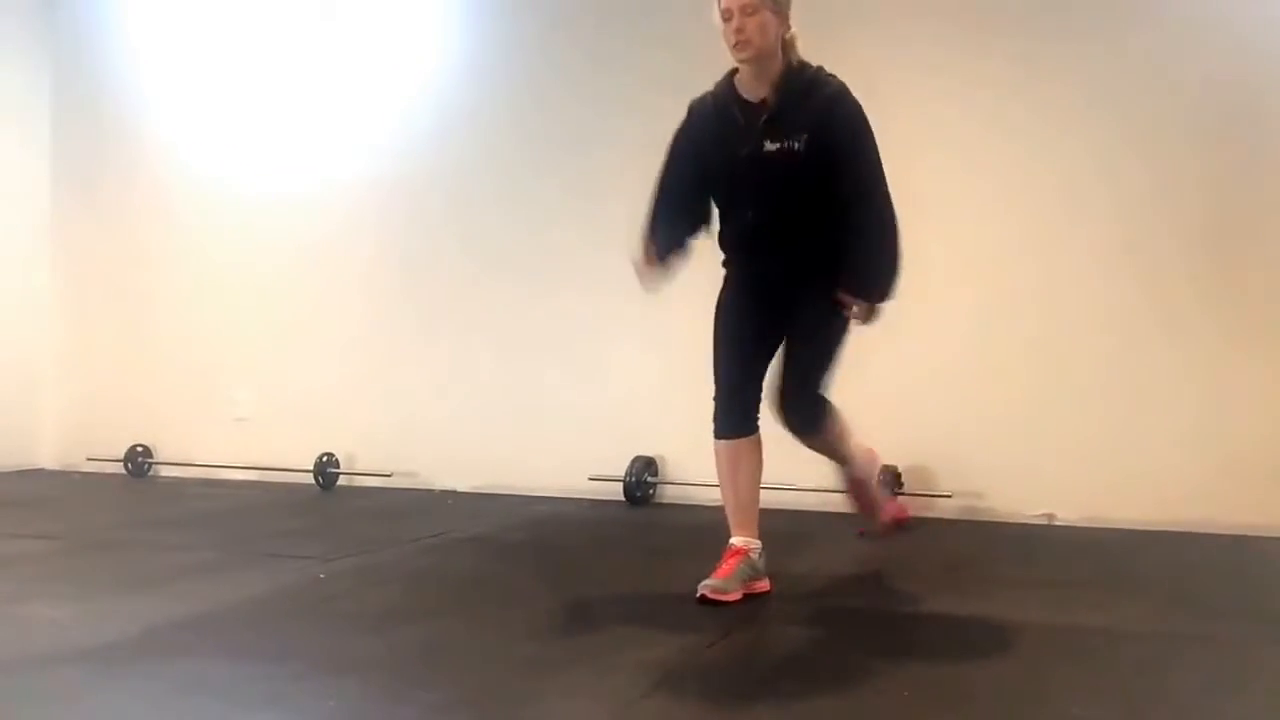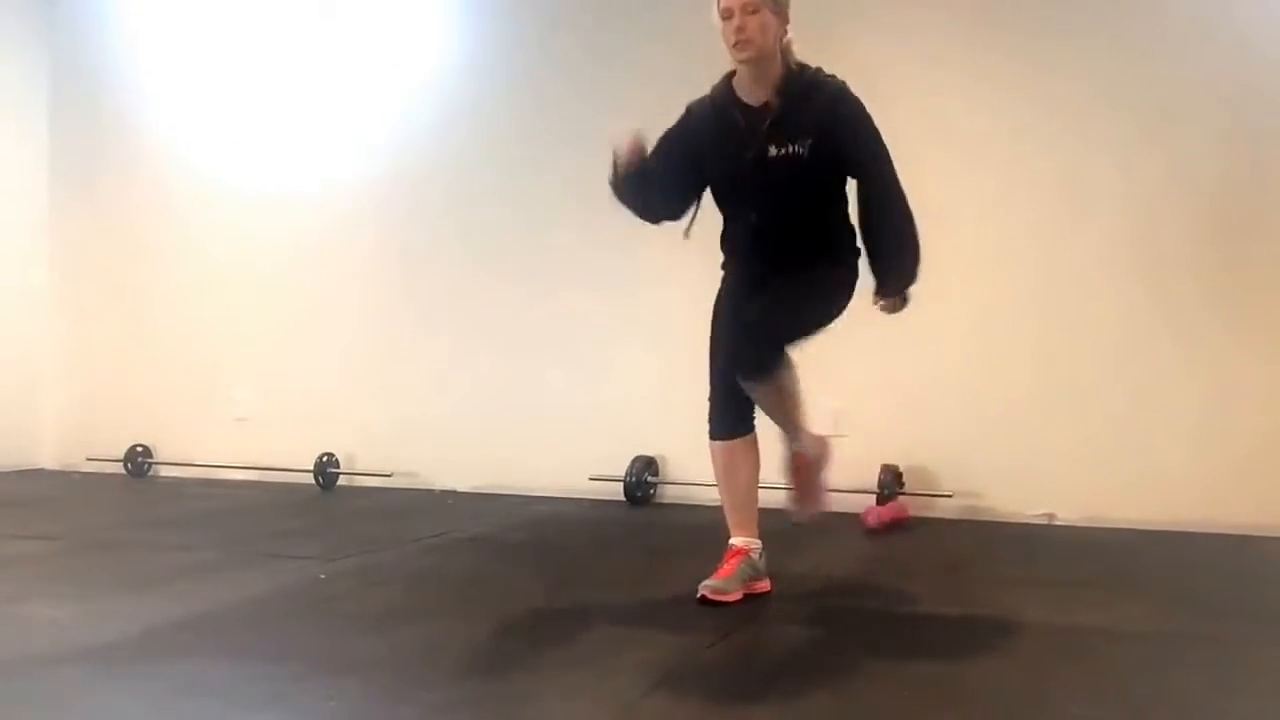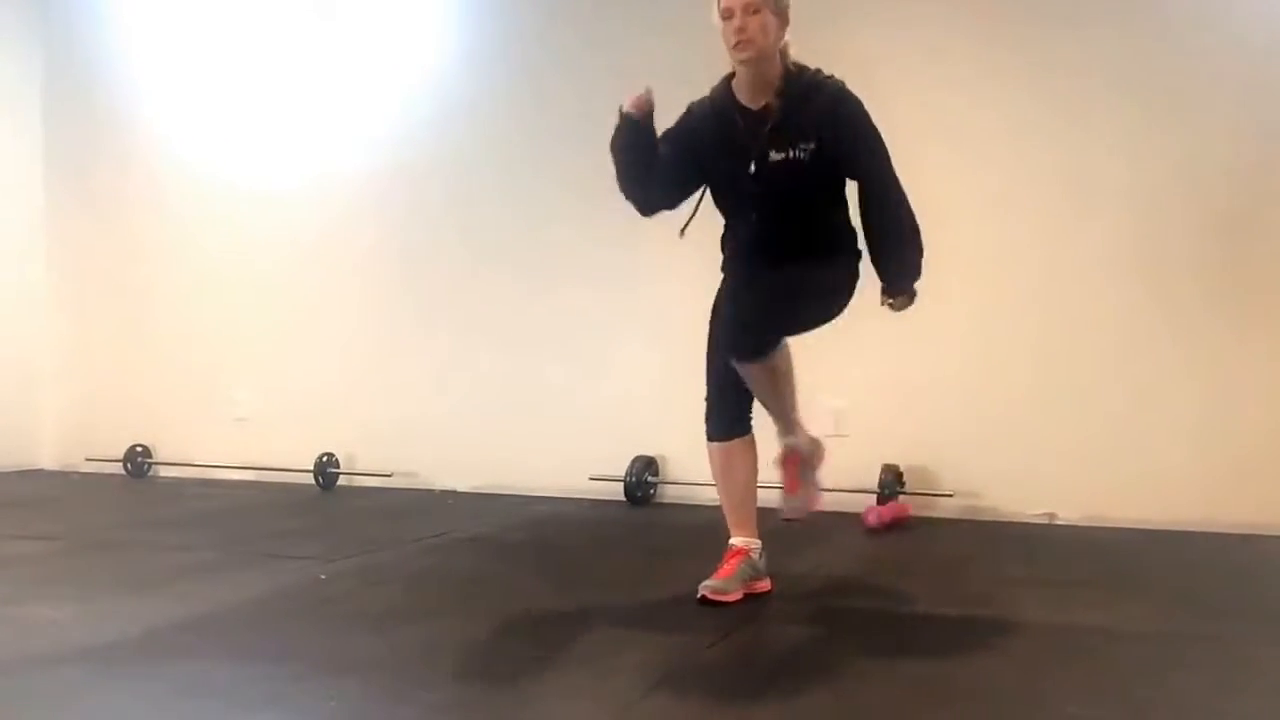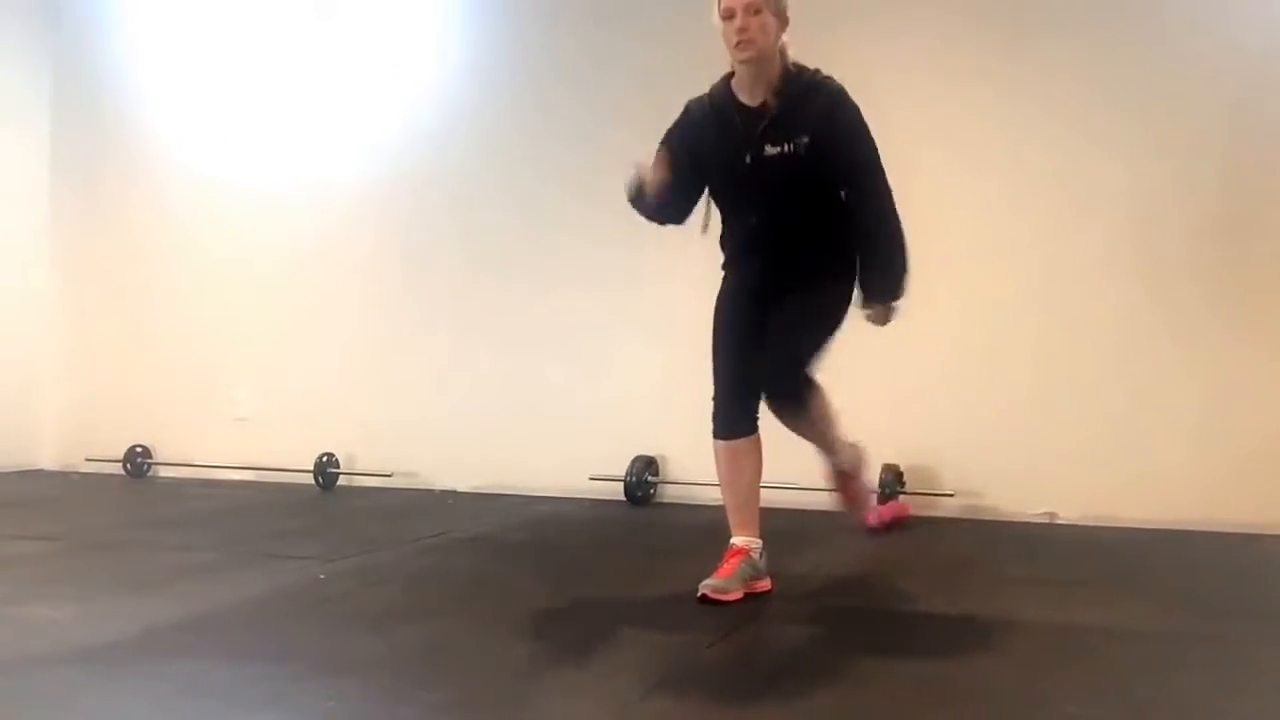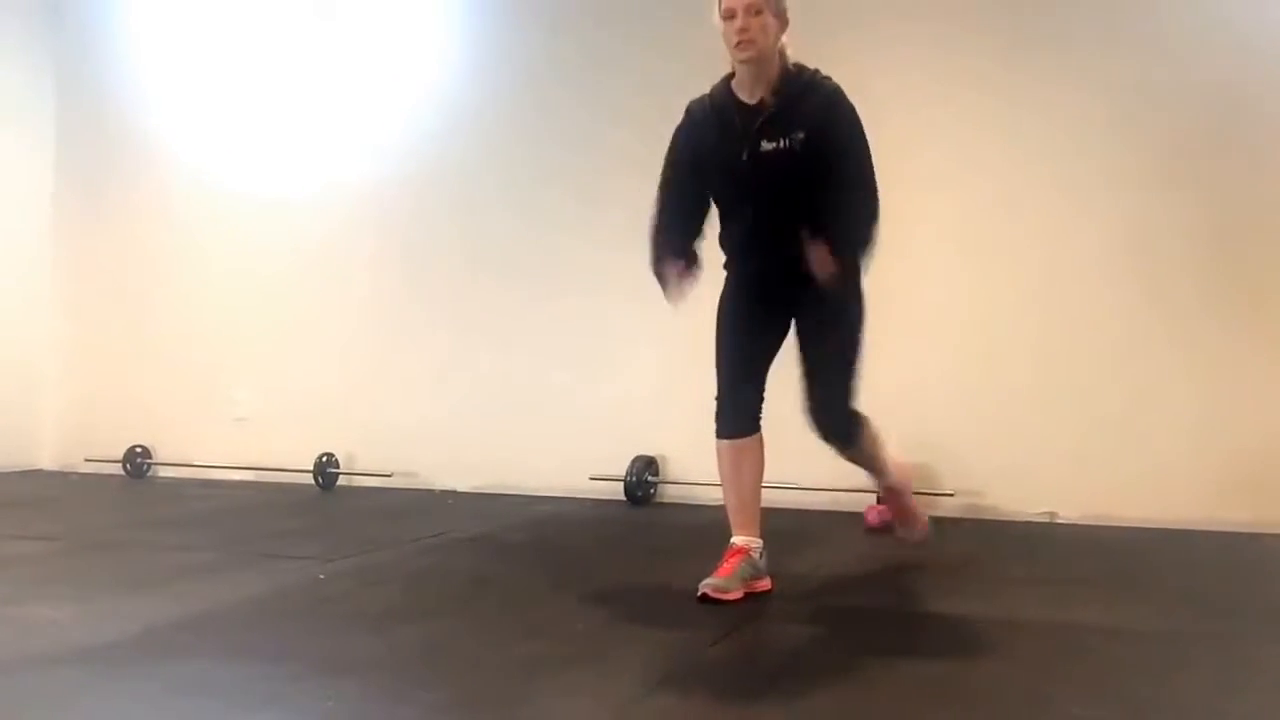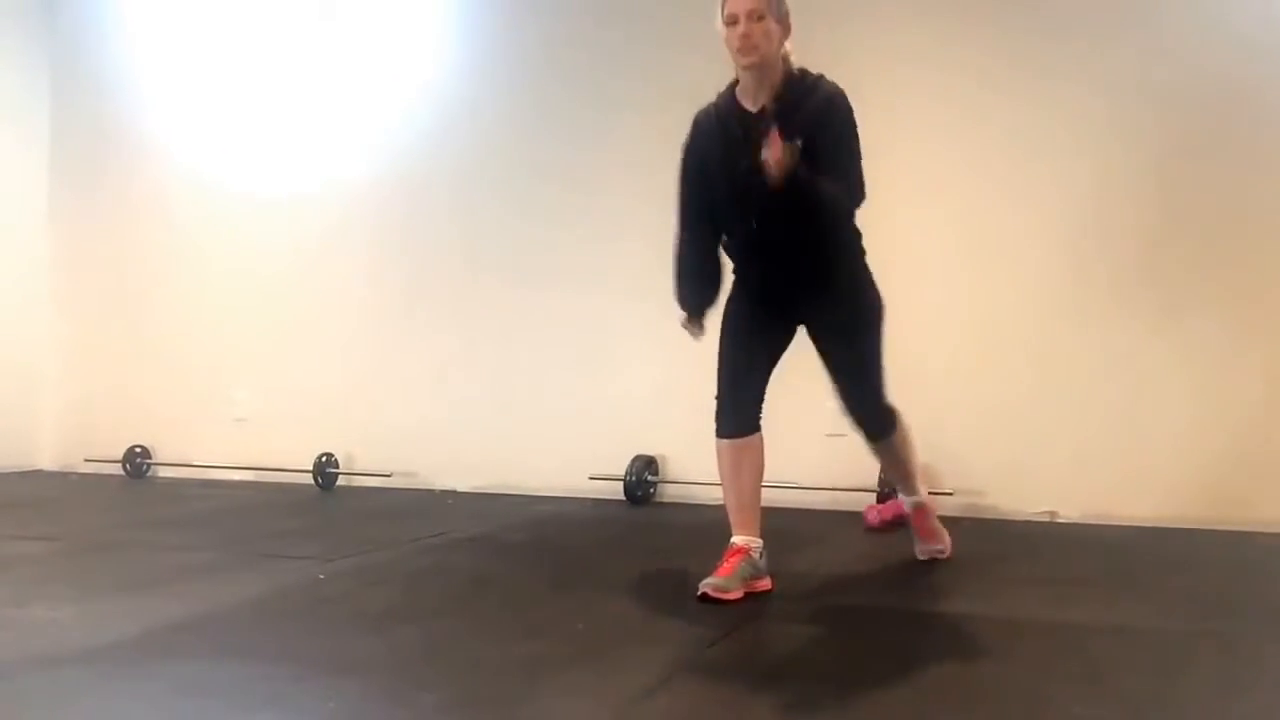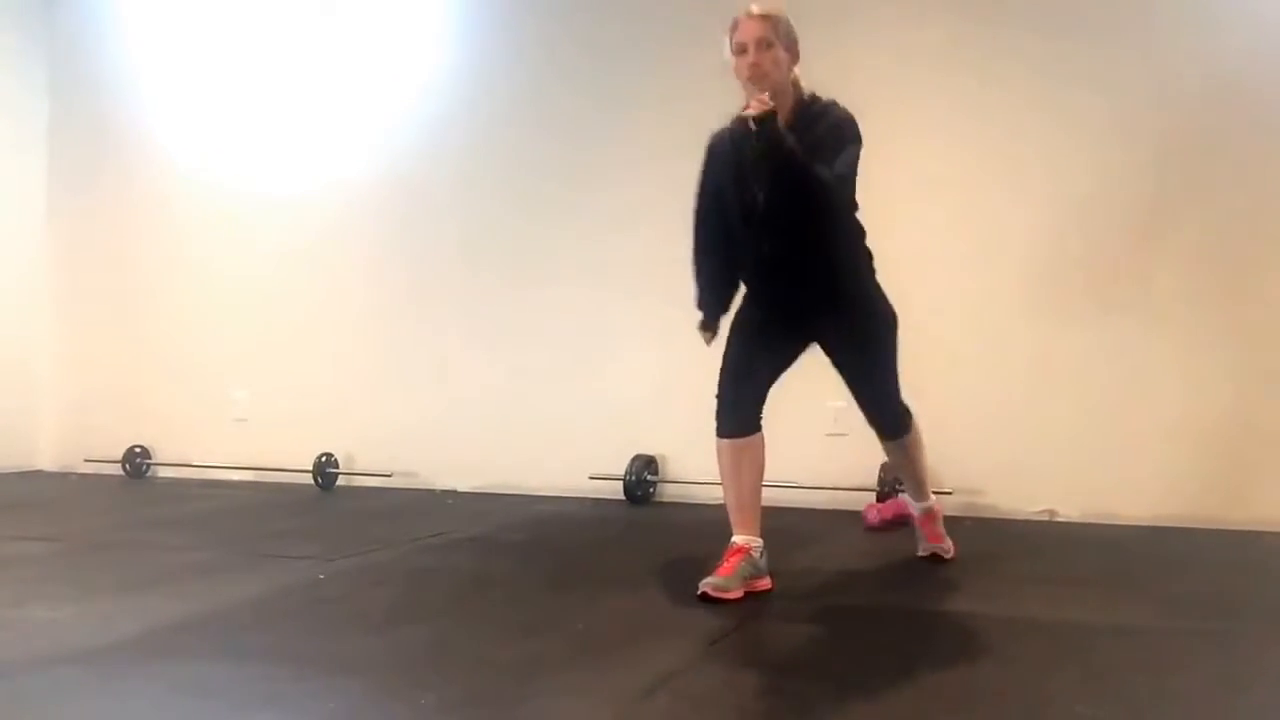
dt=0.1s
person 1, frame 1
left shoulder: (823, 100)
right shoulder: (705, 116)
left elbow: (867, 193)
right elbow: (681, 197)
left wrist: (872, 279)
right wrist: (657, 247)
left hip: (823, 279)
right hip: (749, 279)
left knee: (798, 400)
right knee: (731, 405)
left ankle: (859, 469)
right ankle: (744, 555)
person 1, frame 2
left shoulder: (827, 101)
right shoulder: (707, 117)
left elbow: (878, 186)
right elbow: (659, 199)
left wrist: (895, 273)
right wrist: (630, 167)
left hip: (823, 268)
right hip: (749, 271)
left knee: (754, 337)
right knee: (726, 402)
left ankle: (803, 446)
right ankle: (745, 555)
person 1, frame 3
left shoulder: (826, 103)
right shoulder: (706, 119)
left elbow: (879, 187)
right elbow: (652, 193)
left wrist: (899, 272)
right wrist: (632, 128)
left hip: (822, 268)
right hip: (747, 272)
left knee: (749, 328)
right knee: (723, 405)
left ankle: (798, 443)
right ankle: (745, 554)
person 1, frame 4
left shoulder: (821, 100)
right shoulder: (704, 116)
left elbow: (870, 194)
right elbow: (667, 205)
left wrist: (882, 282)
right wrist: (649, 187)
left hip: (819, 275)
right hip: (749, 276)
left knee: (778, 374)
right knee: (731, 404)
left ankle: (840, 456)
right ankle: (746, 556)
person 1, frame 5
left shoulder: (821, 101)
right shoulder: (704, 117)
left elbow: (857, 191)
right elbow: (680, 203)
left wrist: (840, 253)
right wrist: (673, 257)
left hip: (824, 277)
right hip: (751, 280)
left knee: (830, 414)
right knee: (734, 405)
left ankle: (891, 479)
right ankle: (746, 553)
person 1, frame 6
left shoulder: (821, 102)
right shoulder: (712, 123)
left elbow: (848, 192)
right elbow: (697, 217)
left wrist: (791, 173)
right wrist: (694, 297)
left hip: (833, 282)
right hip: (757, 287)
left knee: (868, 408)
right knee: (735, 401)
left ankle: (918, 505)
right ankle: (746, 553)
person 1, frame 7
left shoulder: (831, 125)
right shoulder: (726, 147)
left elbow: (831, 196)
right elbow: (712, 229)
left wrist: (771, 133)
right wrist: (711, 304)
left hip: (846, 299)
right hip: (770, 302)
left knee: (885, 410)
right knee: (735, 400)
left ankle: (925, 509)
right ankle: (746, 552)
